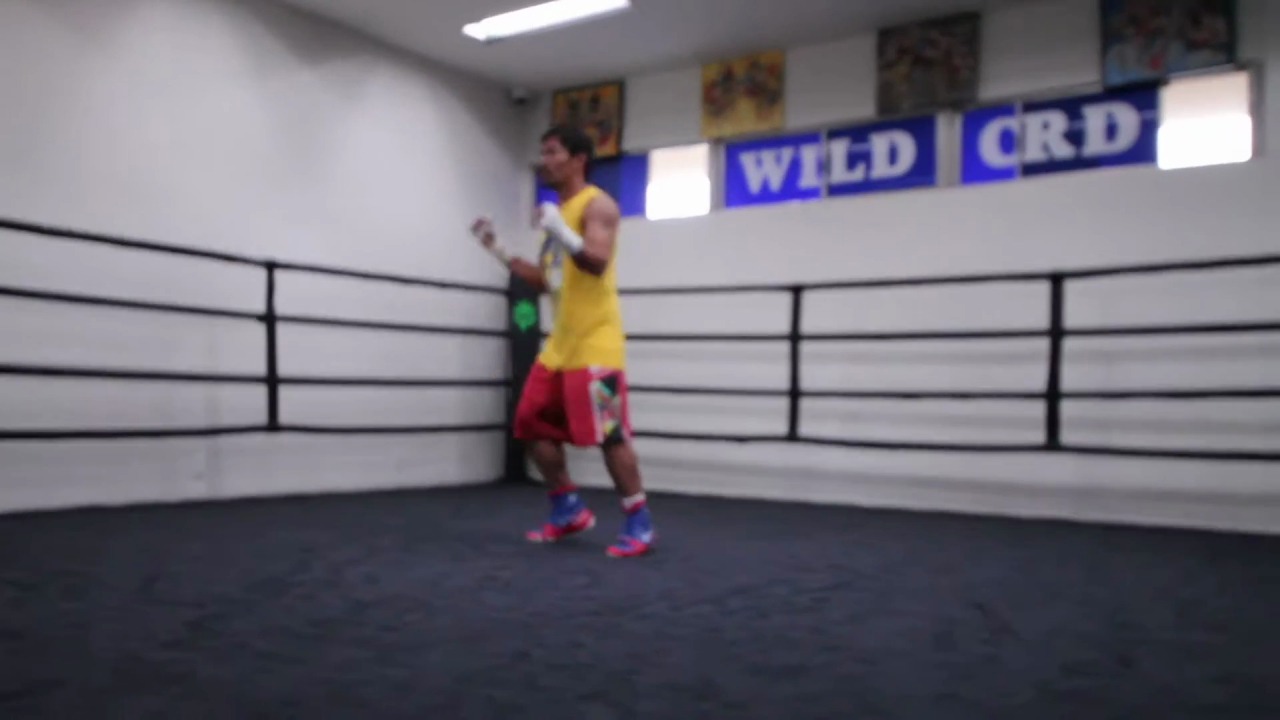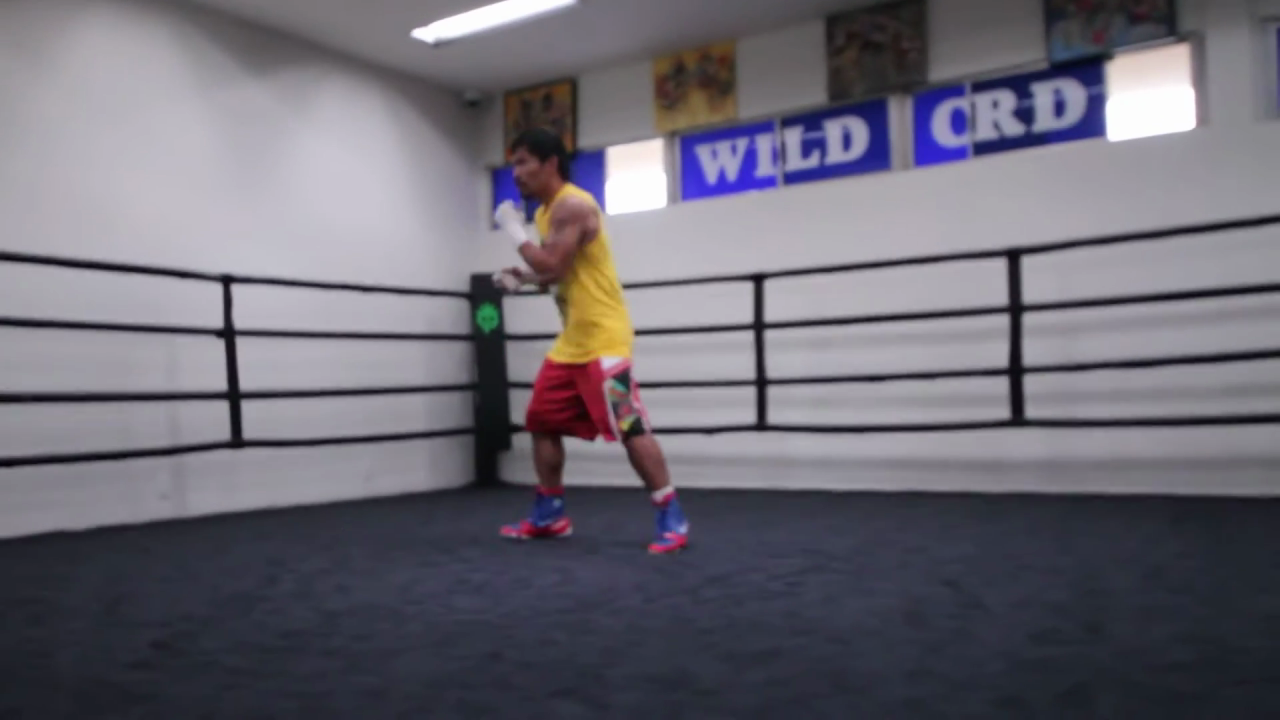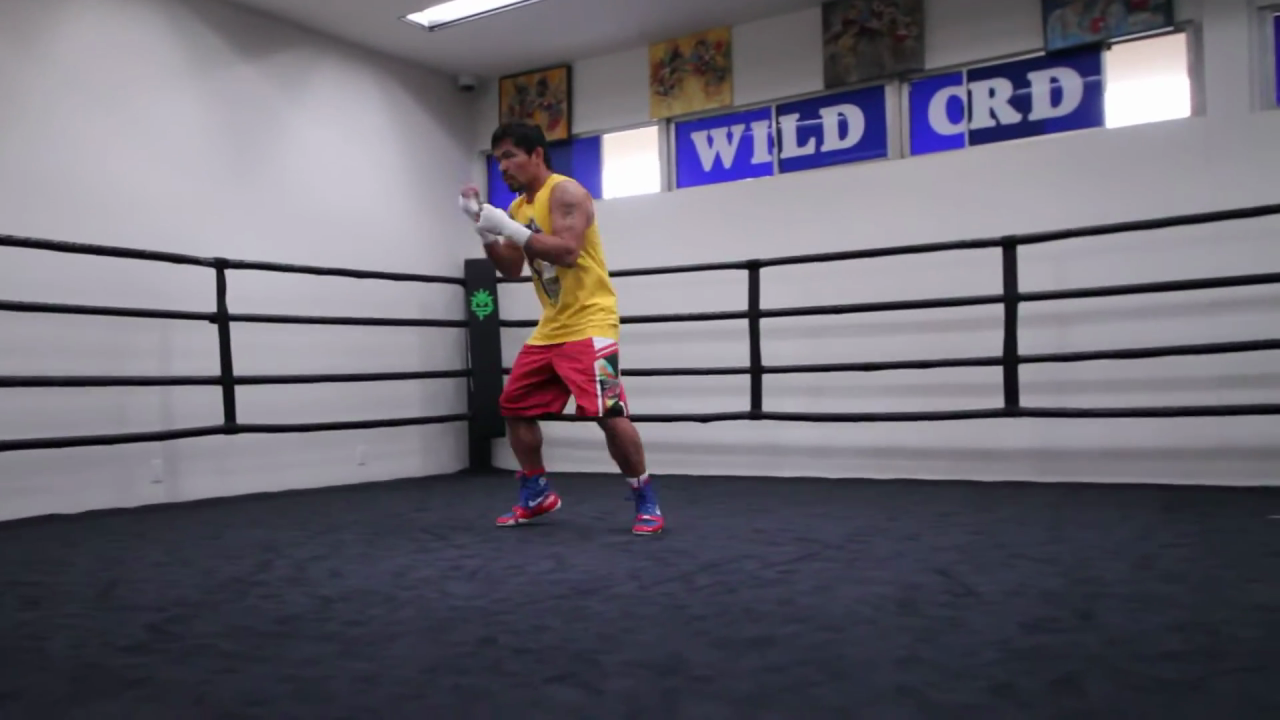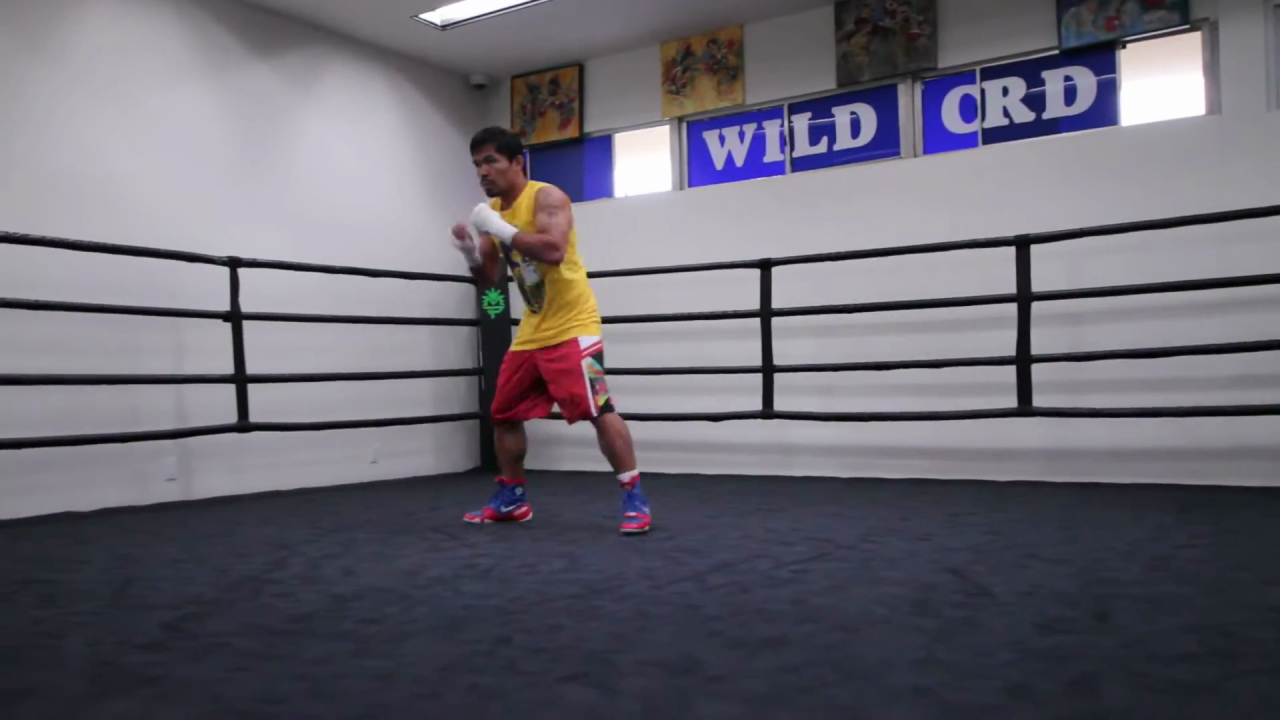
dt=0.7s
person 1, frame 1
left shoulder: (596, 204)
right shoulder: (555, 214)
left elbow: (598, 261)
right elbow: (539, 278)
left wrist: (562, 233)
right wrist: (497, 250)
left hip: (595, 346)
right hip: (560, 346)
left knee: (608, 435)
right knee: (532, 429)
left ankle: (639, 524)
right ankle: (568, 510)
person 1, frame 2
left shoulder: (574, 205)
right shoulder: (545, 213)
left elbow: (555, 268)
left wrist: (516, 231)
right wrist: (519, 278)
left hip: (603, 337)
right hip: (572, 340)
left knee: (628, 428)
right knee: (542, 422)
left ankle: (671, 518)
right ankle: (548, 514)
person 1, frame 3
left shoulder: (566, 191)
right shoulder: (518, 206)
left elbow: (567, 253)
right elbow: (510, 269)
left wrist: (511, 228)
right wrist: (484, 224)
left hip: (589, 323)
right hip: (551, 328)
left knee: (608, 411)
right knee: (514, 406)
left ankle: (646, 500)
right ankle: (537, 493)
person 1, frame 4
left shoulder: (546, 196)
right shoulder: (493, 210)
left elbow: (554, 248)
right elbow: (488, 277)
left wrist: (499, 229)
right wrist: (473, 250)
left hip: (573, 326)
right hip: (532, 334)
left knee: (598, 409)
right knee: (504, 413)
left ankle: (635, 499)
right ankle: (511, 499)
